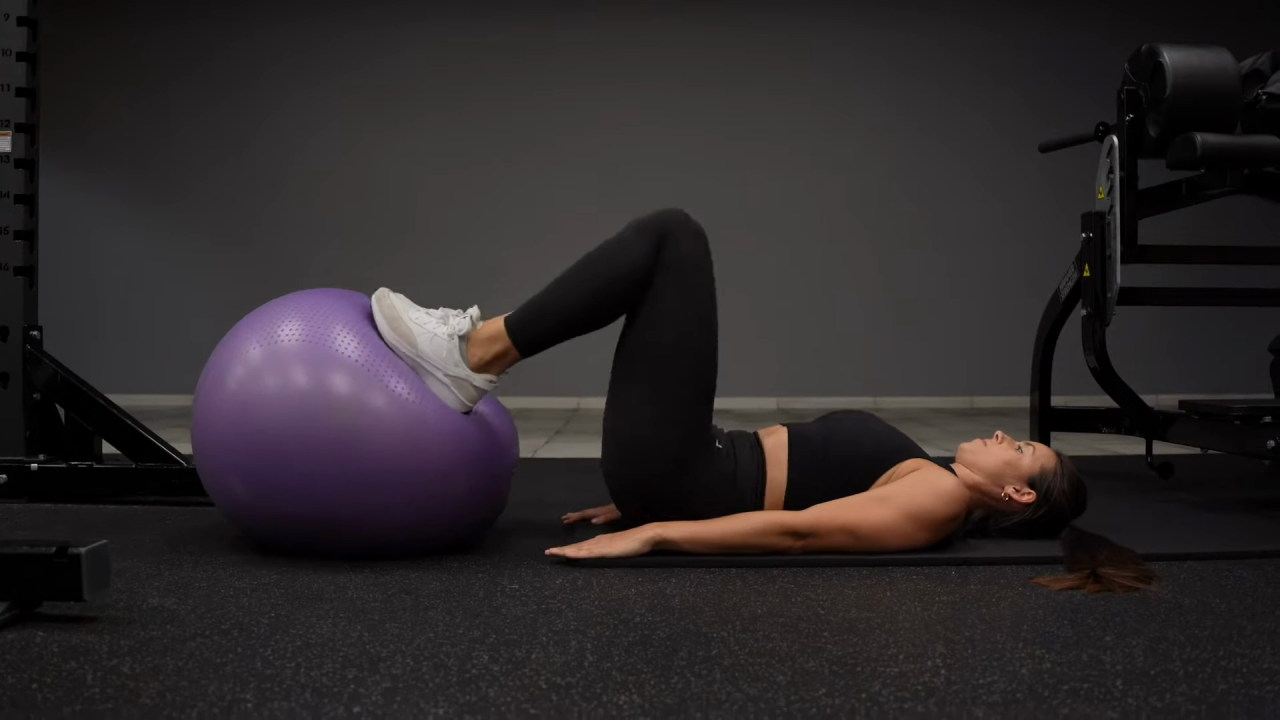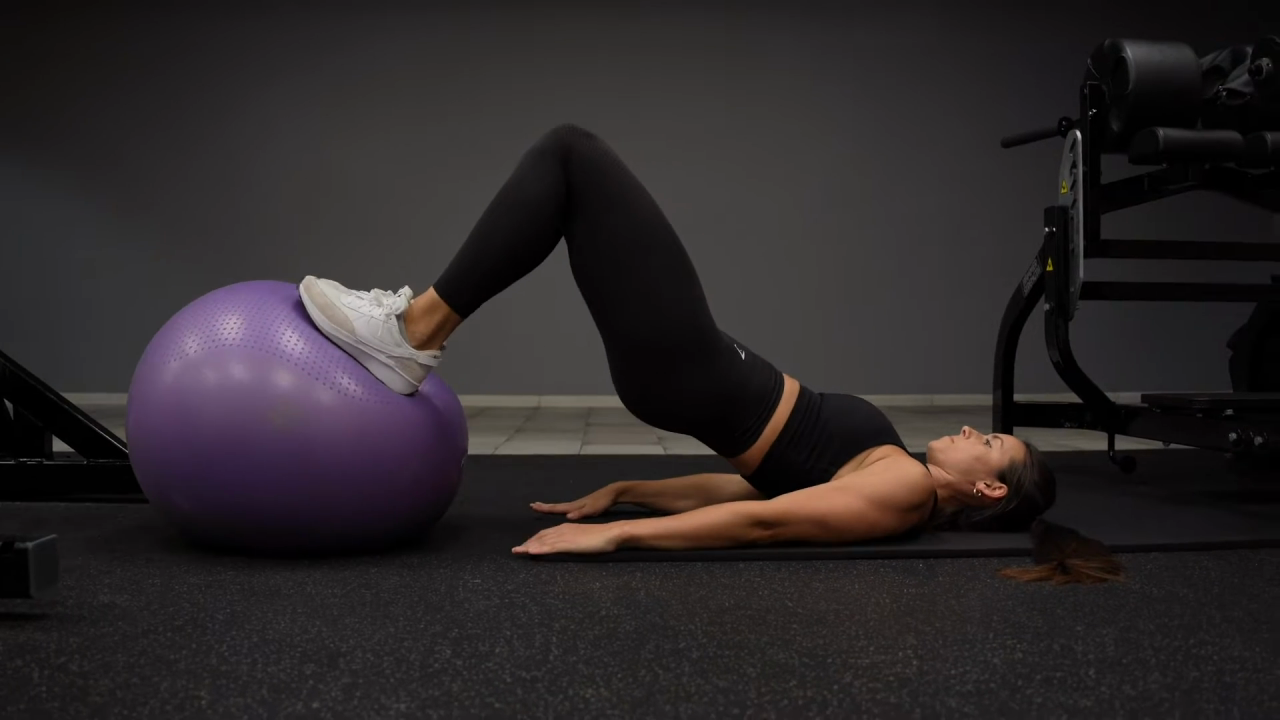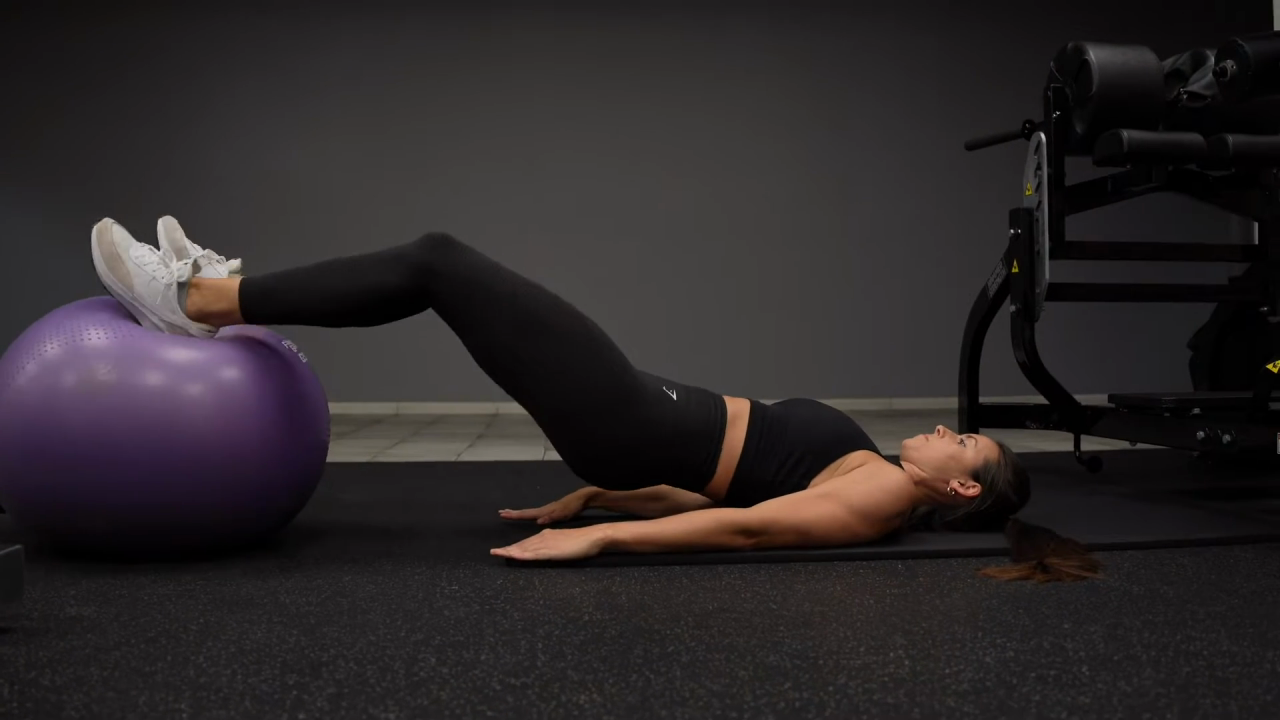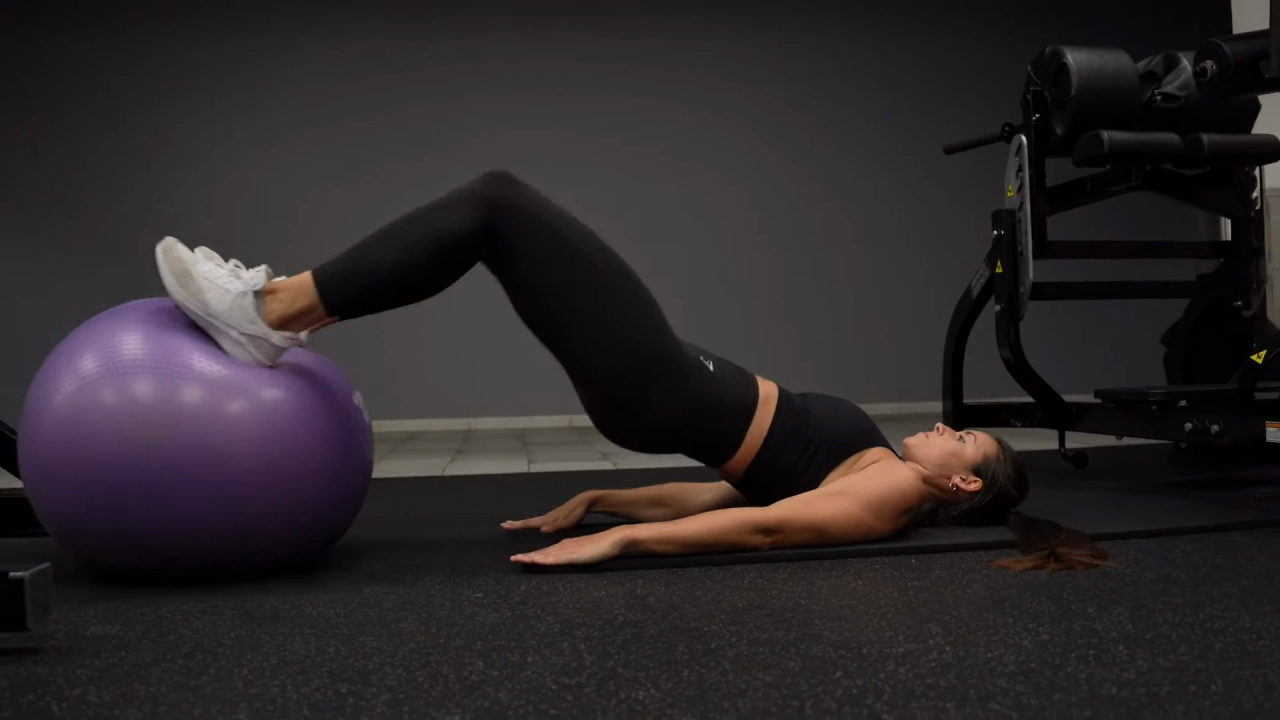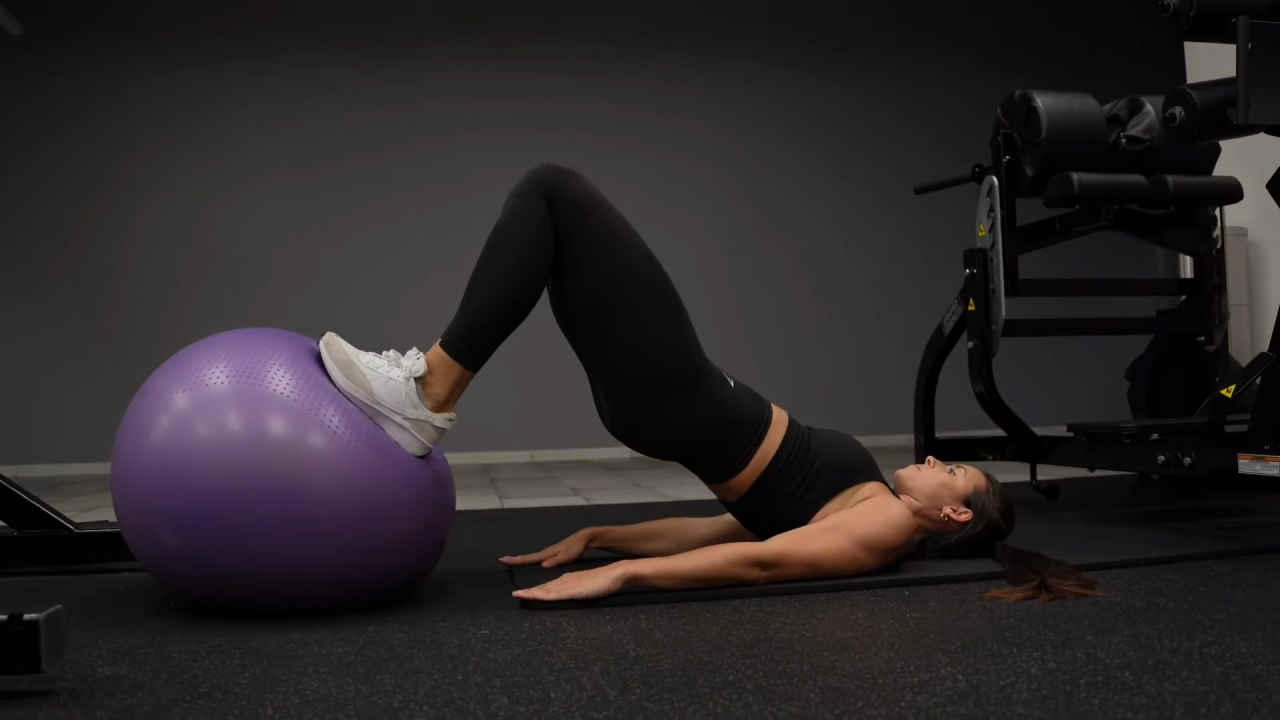
dt=1s
person 1, frame 1
left shoulder: (939, 500)
right shoulder: (927, 483)
left elbow: (799, 530)
left wrist: (654, 530)
right wrist: (646, 500)
left hip: (674, 473)
right hip: (686, 469)
left knee: (674, 236)
right knee: (670, 248)
left ankle: (476, 355)
right ankle: (473, 353)
person 1, frame 2
left shoulder: (907, 491)
right shoulder: (898, 479)
left elbow: (765, 521)
left wrist: (619, 535)
left hip: (680, 370)
right hip: (688, 372)
left knee: (569, 150)
right knee: (573, 173)
left ankle: (415, 332)
right ankle: (415, 326)
person 1, frame 3
left shoulder: (886, 497)
right shoulder: (871, 474)
left elbow: (750, 525)
left wrist: (598, 536)
right wrist: (590, 495)
left hip: (625, 422)
right hip: (639, 416)
left knee: (439, 258)
right knee: (444, 269)
left ankle: (192, 304)
right ankle: (219, 294)
person 1, frame 4
left shoulder: (894, 496)
right shoulder: (885, 473)
left elbow: (765, 523)
left wrist: (614, 536)
right wrist: (596, 500)
left hip: (659, 392)
right hip: (668, 393)
left knee: (497, 197)
right knee: (496, 214)
left ankle: (273, 311)
right ankle: (278, 309)
person 1, frame 5
left shoulder: (887, 527)
right shoulder: (873, 511)
left elbow: (762, 562)
left wrist: (618, 575)
left hip: (669, 400)
right hip: (664, 401)
left knee: (553, 189)
right knee: (554, 228)
left ankle: (427, 392)
right ankle: (428, 385)
